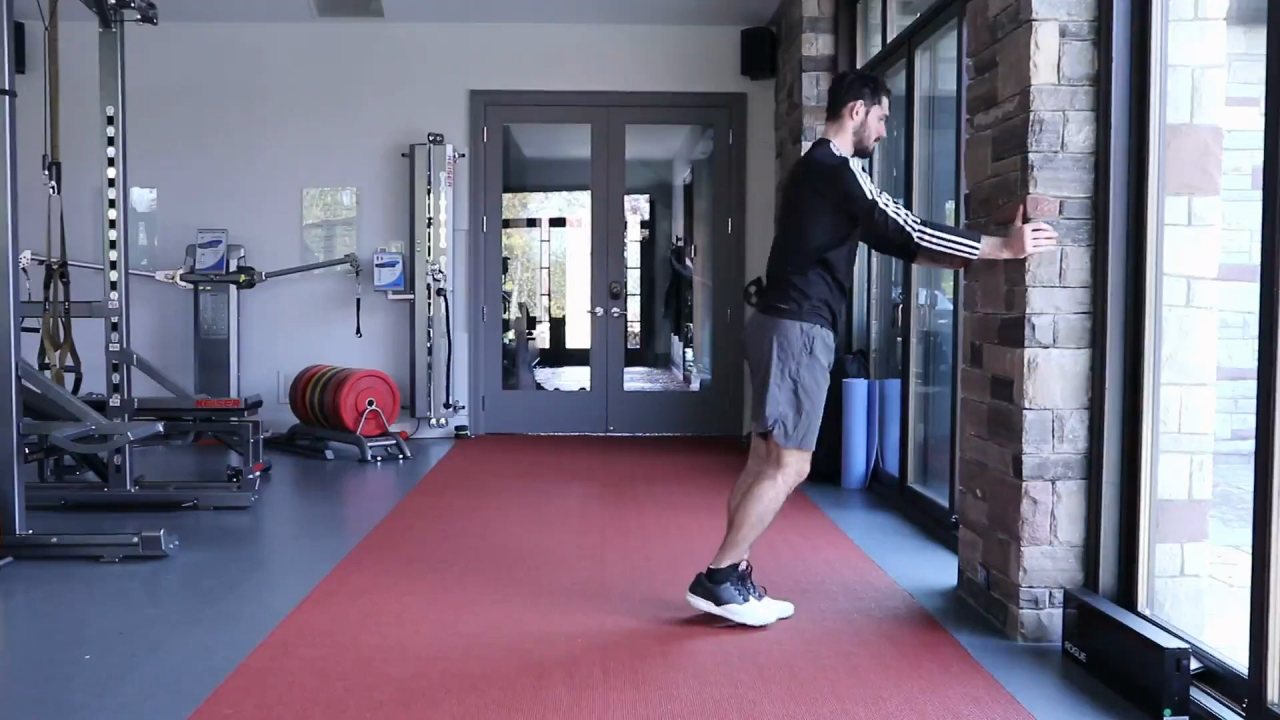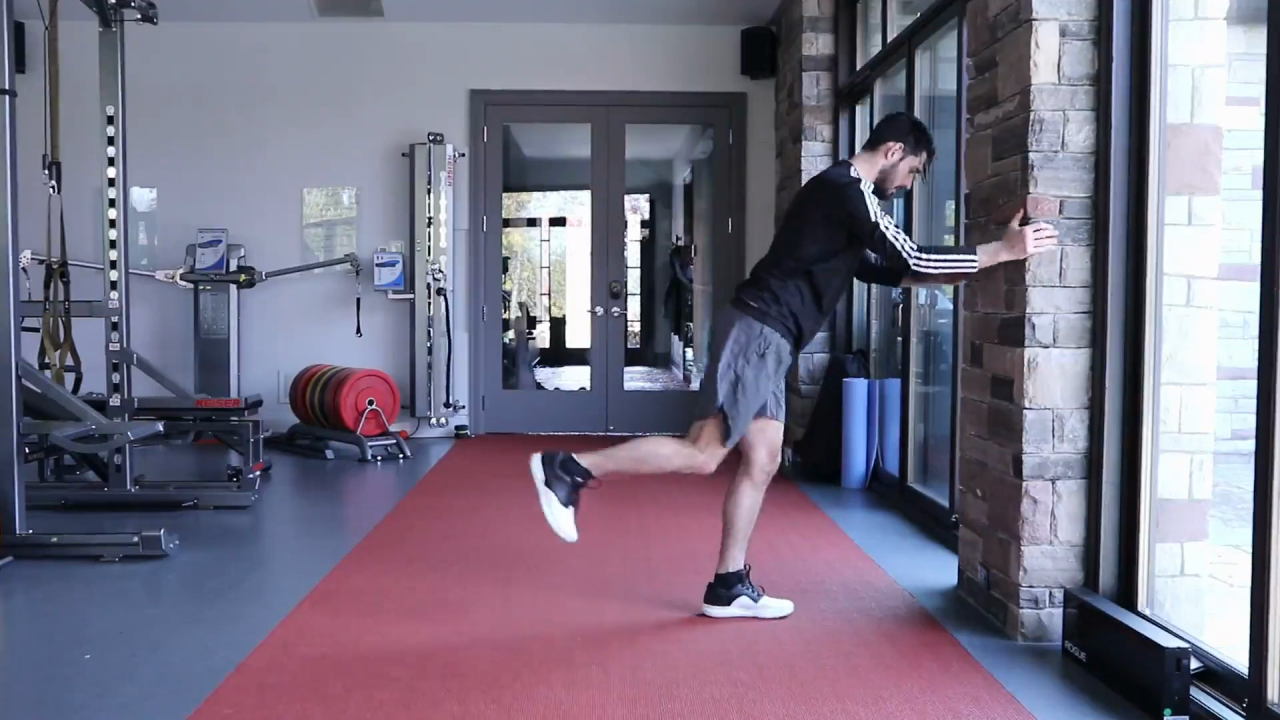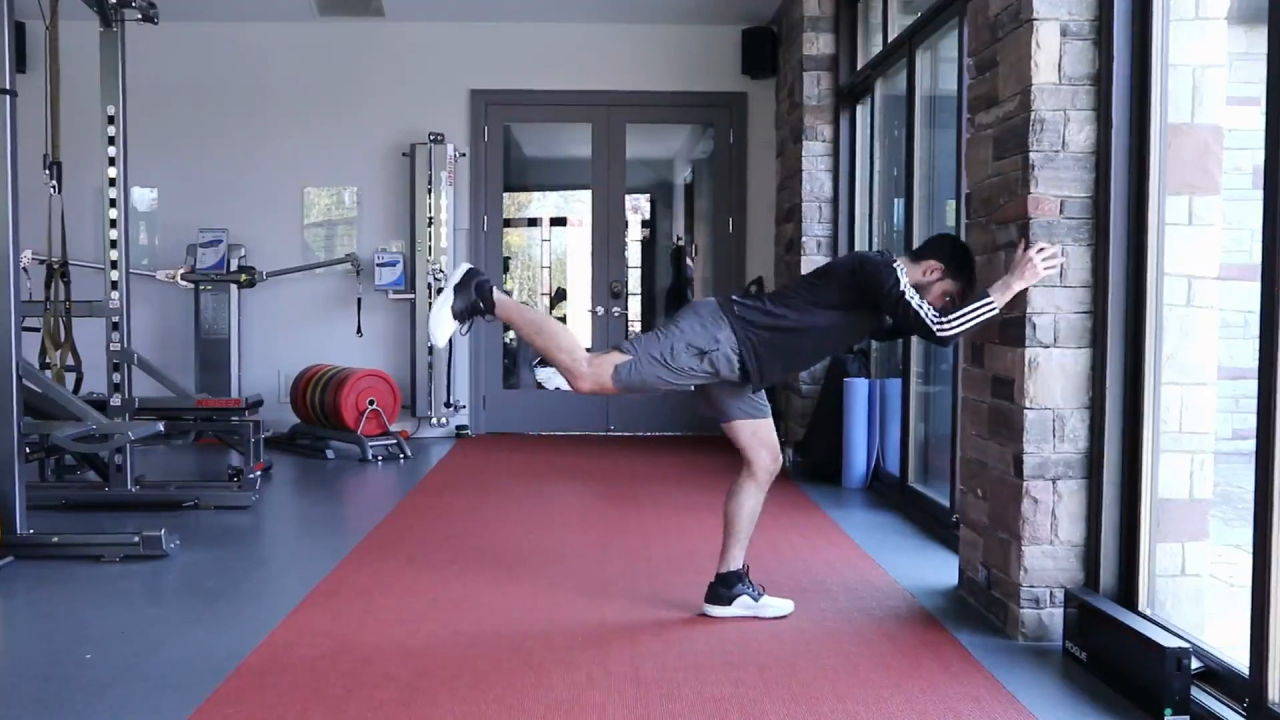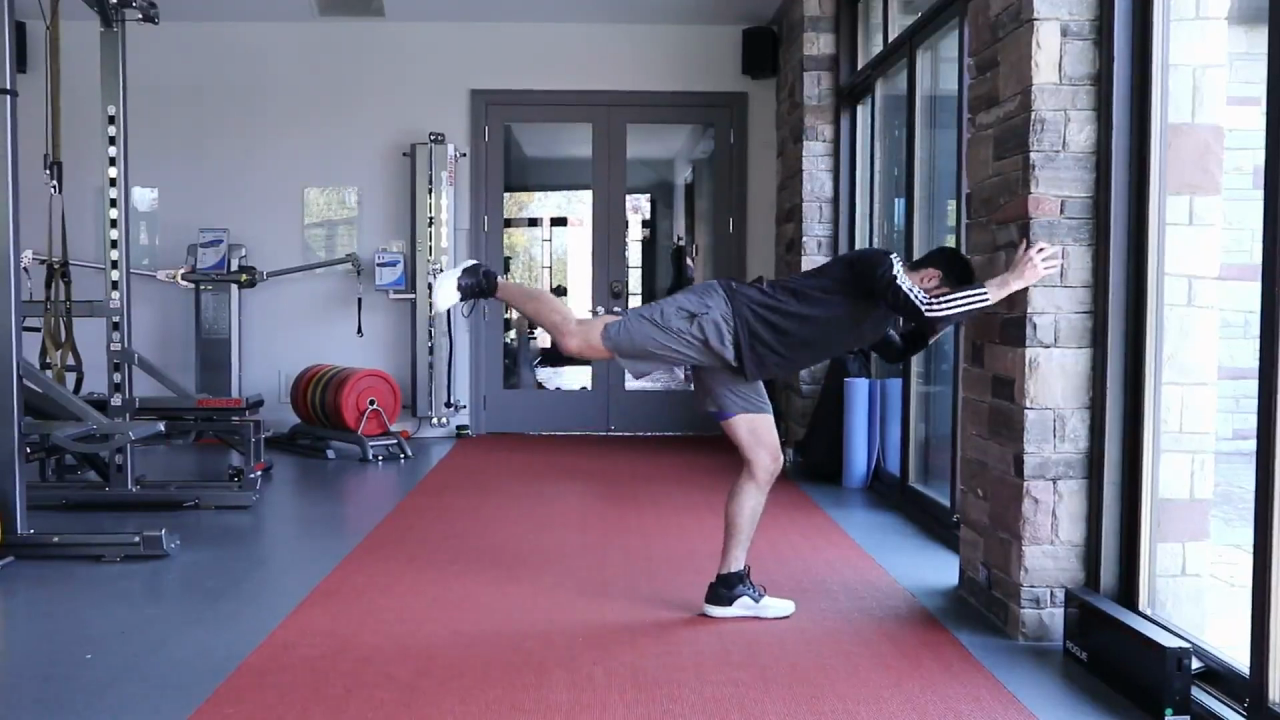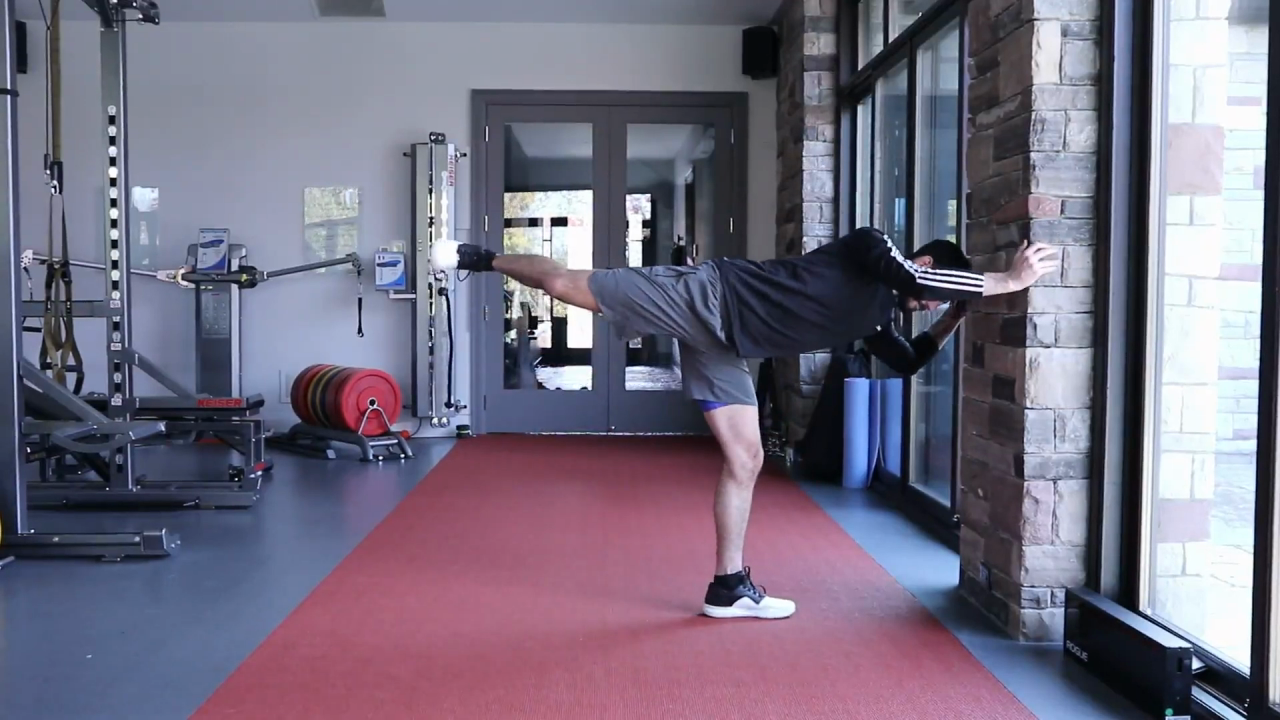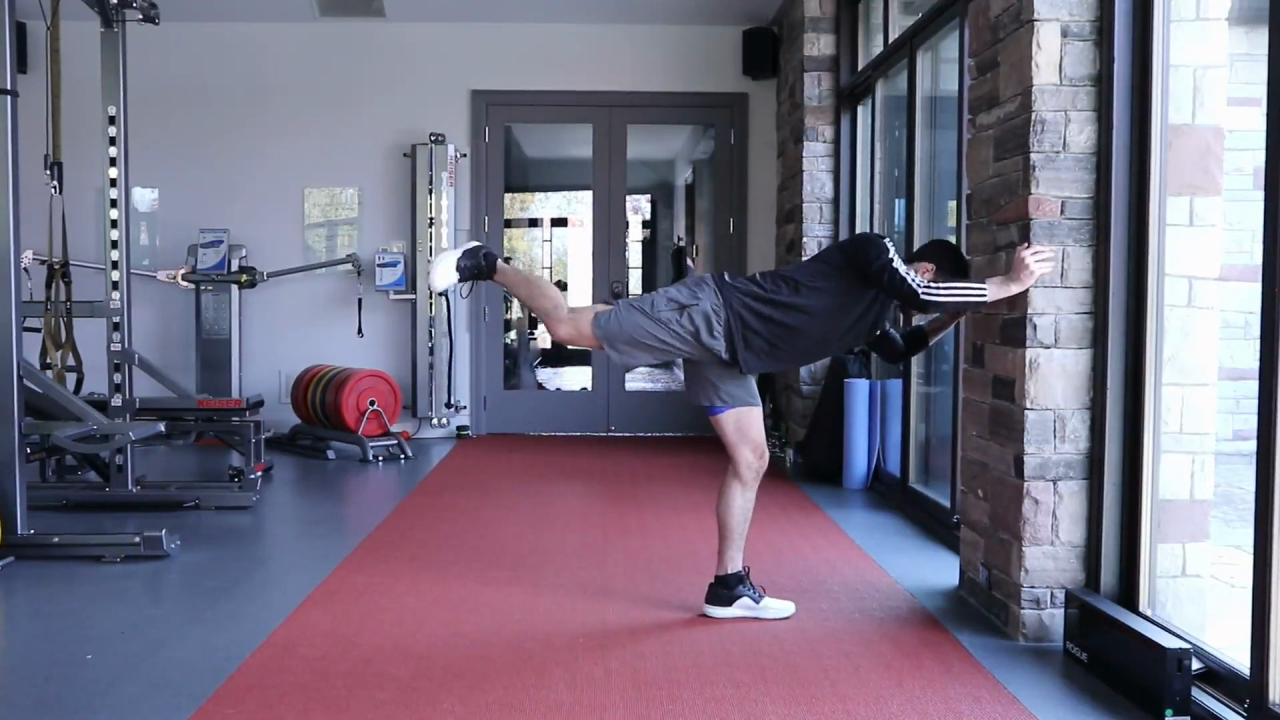
dt=0.5s
person 1, frame 1
left shoulder: (821, 170)
right shoulder: (837, 169)
left elbow: (890, 239)
right elbow: (907, 230)
left wrist: (972, 256)
right wrist: (1003, 248)
left hip: (786, 326)
right hip: (798, 329)
left knee: (766, 459)
right knee: (789, 465)
left ankle: (732, 578)
right ankle: (717, 579)
person 1, frame 2
left shoulder: (847, 191)
right shoulder: (848, 188)
left elbow: (881, 267)
right elbow: (911, 261)
left wrist: (986, 255)
right wrist: (1001, 251)
left hip: (768, 337)
right hip: (757, 333)
left knee: (761, 461)
right knee: (703, 453)
left ankle: (729, 588)
right ankle: (571, 471)
person 1, frame 3
left shoulder: (880, 288)
right shoulder: (881, 271)
left elbow: (906, 328)
right elbow: (938, 330)
left wrist: (977, 301)
right wrist: (1013, 283)
left hip: (732, 361)
right hip: (713, 338)
left knee: (764, 463)
right knee: (588, 373)
left ankle: (728, 584)
right ankle: (482, 297)
person 1, frame 4
left shoulder: (880, 310)
right shoulder: (880, 265)
left elbow: (901, 347)
right elbow: (926, 308)
left wrist: (939, 321)
right wrist: (1010, 281)
left hip: (732, 356)
right hip: (710, 319)
left knee: (765, 463)
right knee: (577, 336)
left ankle: (729, 586)
right ankle: (486, 282)
person 1, frame 5
left shoulder: (875, 308)
right shoulder: (871, 246)
left elbow: (909, 359)
right elbow: (924, 279)
left wrist: (957, 317)
right wrist: (1008, 280)
left hip: (723, 344)
right hip: (704, 297)
left knee: (745, 462)
right knee: (565, 284)
left ankle: (728, 586)
right ankle: (483, 258)
person 1, frame 6
left shoulder: (873, 302)
right shoulder: (874, 250)
left elbow: (901, 347)
right elbow: (923, 296)
left wrist: (950, 316)
right wrist: (1008, 284)
left hip: (724, 350)
right hip: (706, 314)
left knee: (751, 460)
right knee: (570, 325)
left ankle: (729, 587)
right ankle: (486, 264)
